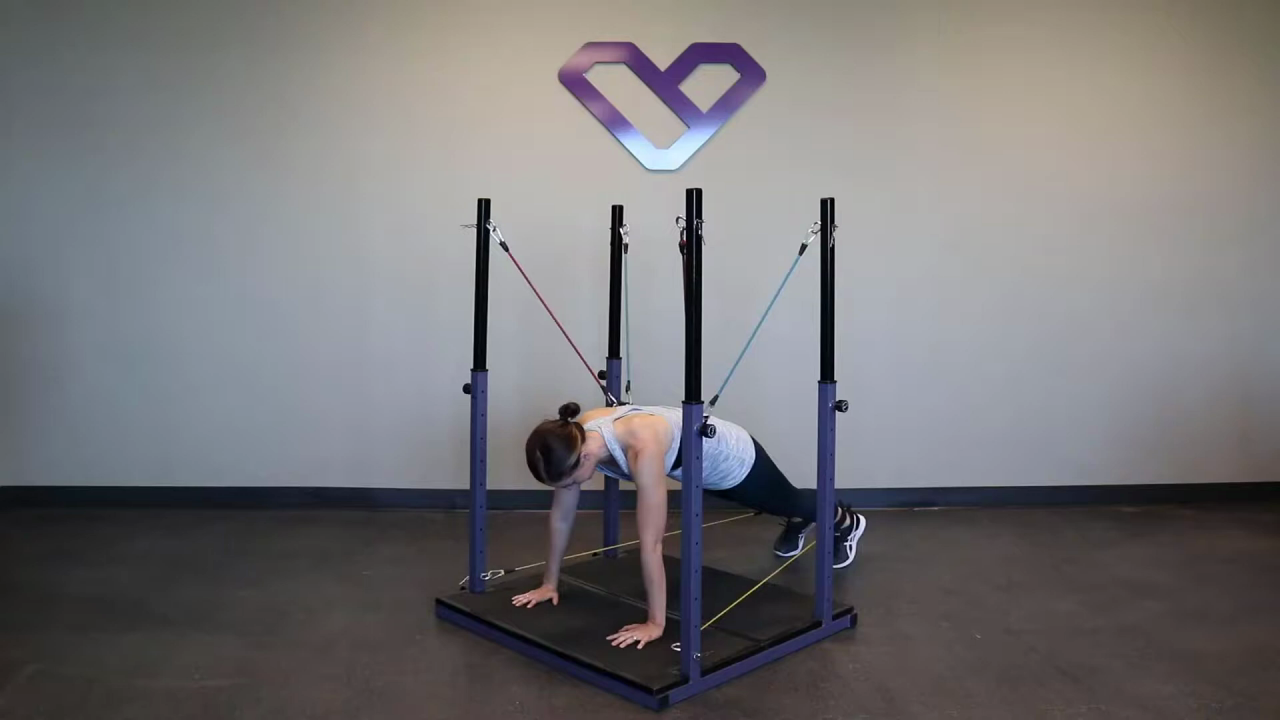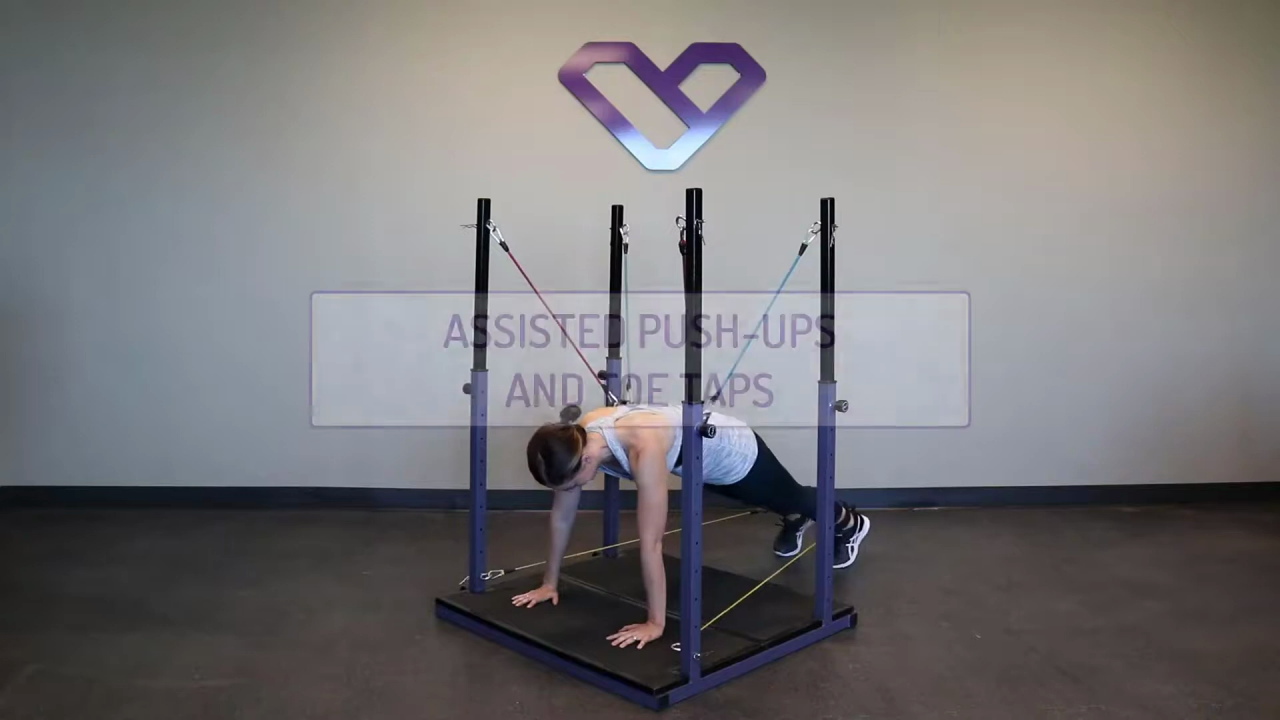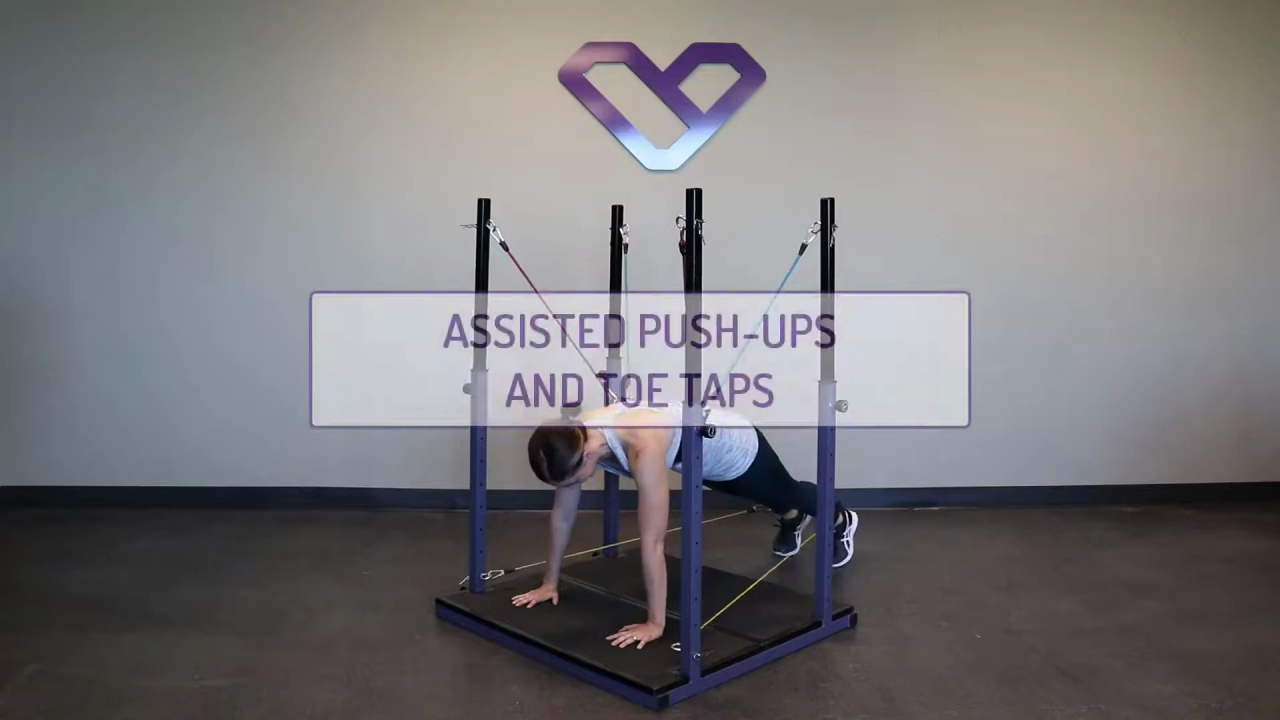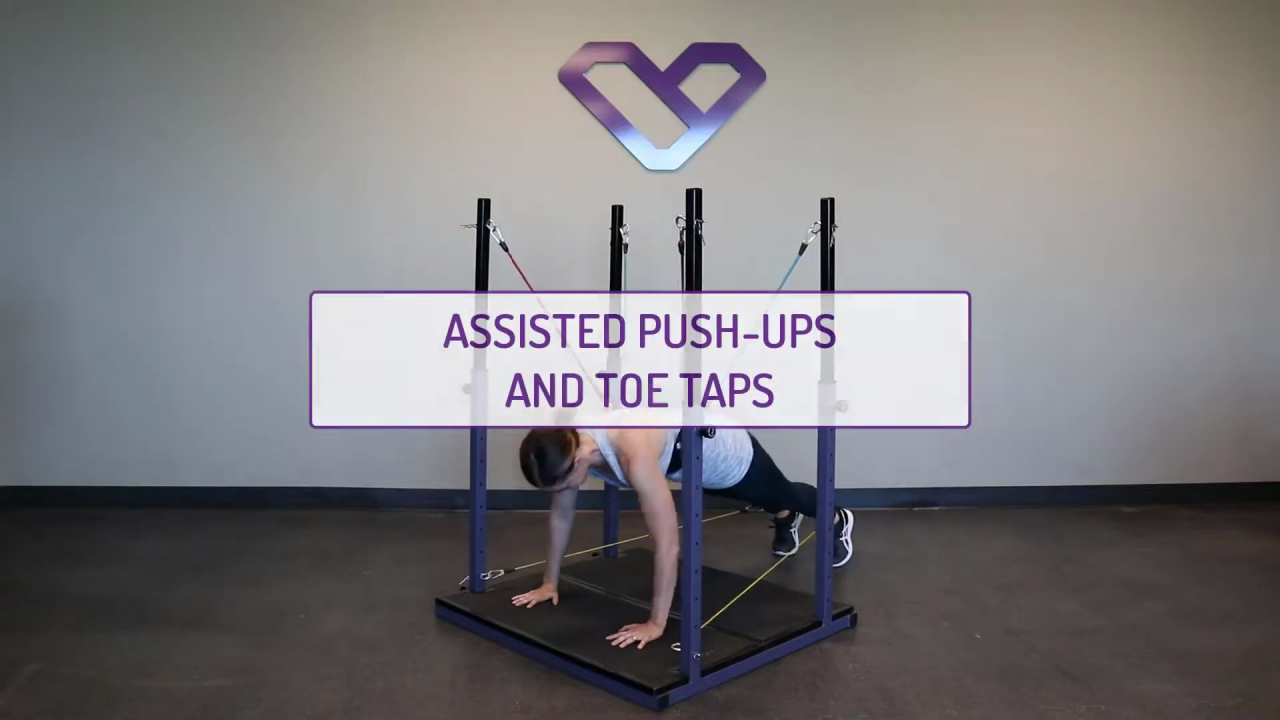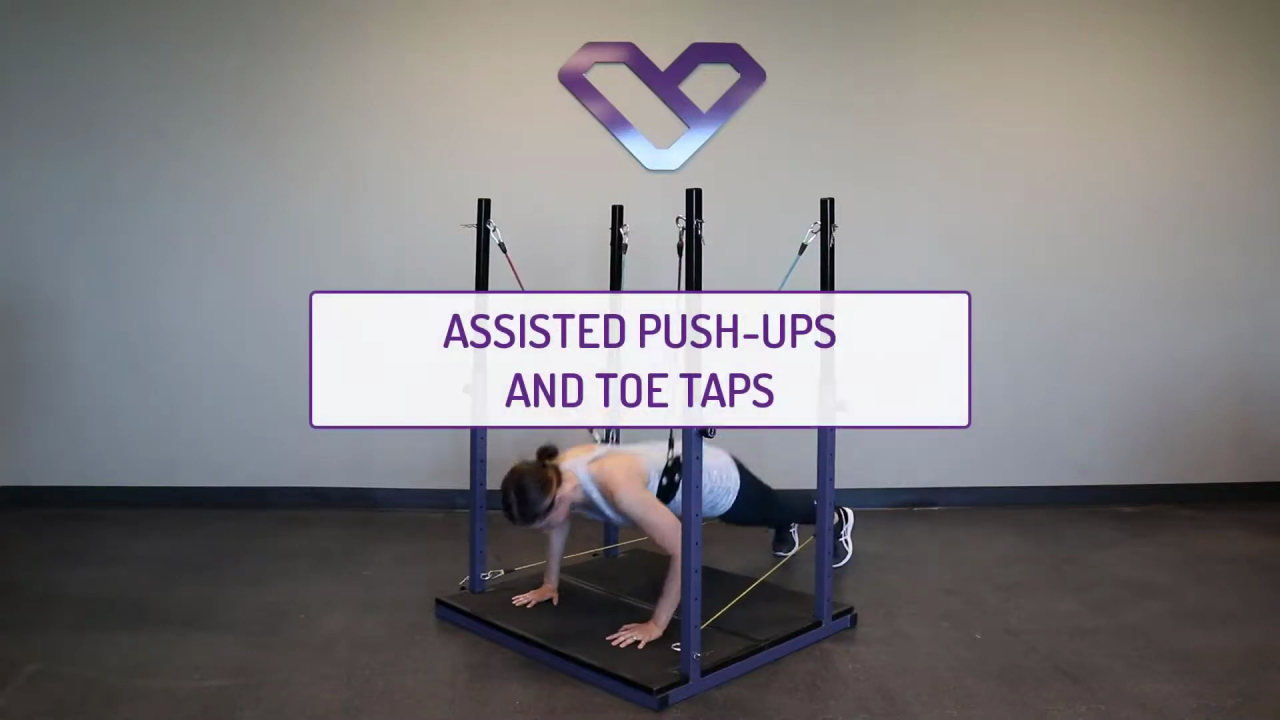
dt=0.2s
person 1, frame 1
left shoulder: (641, 449)
right shoulder: (573, 439)
left elbow: (651, 543)
right elbow: (561, 515)
left wrist: (656, 623)
right wrist: (549, 583)
left hip: (728, 455)
left knee: (786, 500)
left ankle: (846, 522)
right ankle: (797, 526)
person 1, frame 2
left shoulder: (642, 450)
right shoulder: (574, 442)
left elbow: (650, 543)
right elbow: (561, 514)
left wrist: (655, 623)
right wrist: (549, 583)
left hip: (732, 450)
right hip: (697, 450)
left knee: (792, 496)
left ankle: (849, 523)
right ankle: (795, 522)
person 1, frame 3
left shoulder: (643, 447)
right shoulder: (574, 439)
left elbow: (652, 543)
right elbow: (562, 513)
left wrist: (655, 624)
right wrist: (550, 583)
left hip: (732, 447)
right hip: (696, 445)
left knee: (788, 493)
left ankle: (840, 522)
right ankle: (793, 520)
person 1, frame 4
left shoulder: (634, 455)
right shoulder: (569, 443)
left elbow: (667, 544)
right elbow: (560, 512)
left wrist: (656, 624)
right wrist: (550, 583)
left hip: (725, 454)
right hip: (685, 450)
left knee: (783, 495)
left ankle: (838, 520)
right ankle: (787, 521)
person 1, frame 5
left shoulder: (616, 487)
right shoulder: (557, 473)
left elbow: (683, 551)
right elbow: (561, 515)
left wrist: (657, 624)
right wrist: (550, 583)
left hip: (712, 478)
right hip: (673, 467)
left knee: (777, 508)
left ankle: (836, 520)
right ankle: (786, 531)
